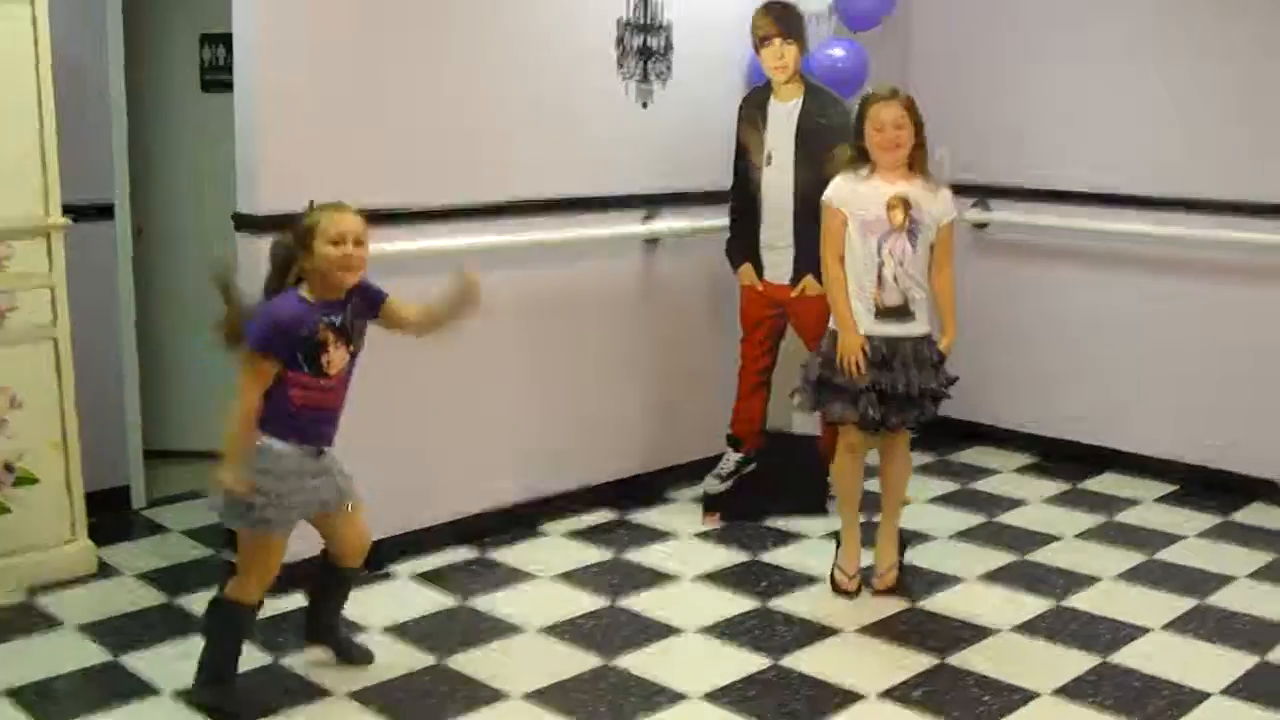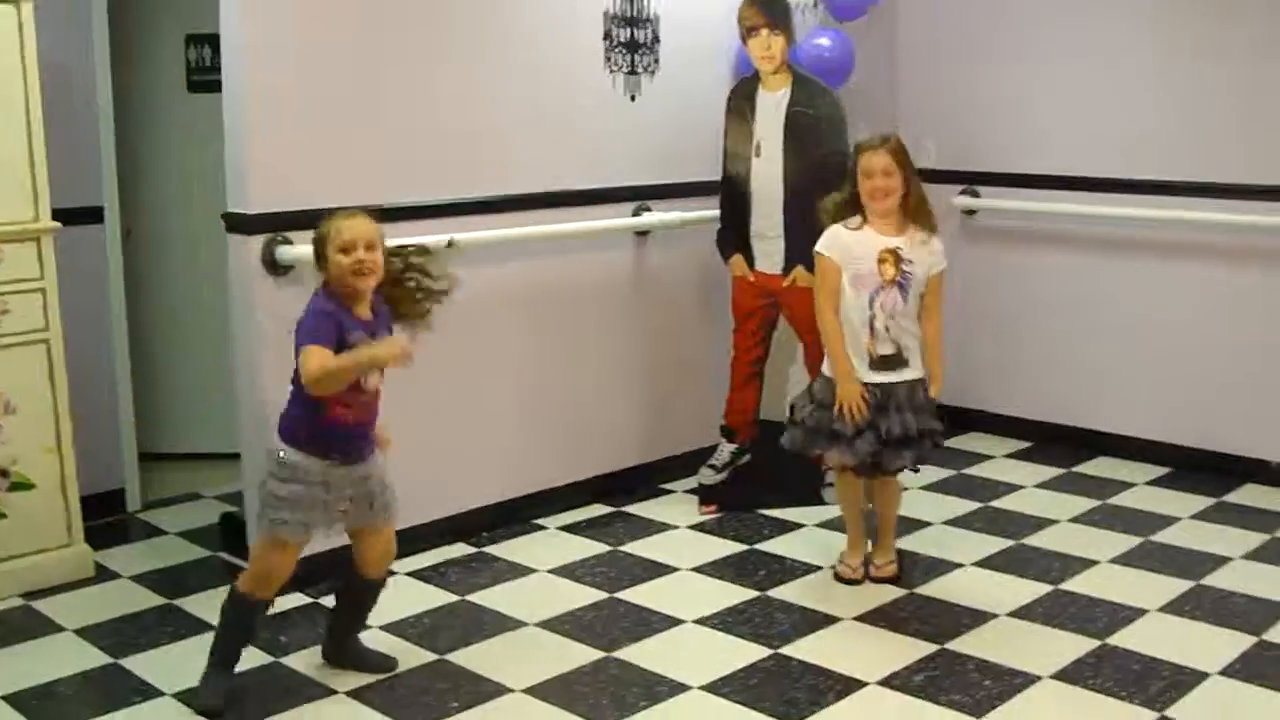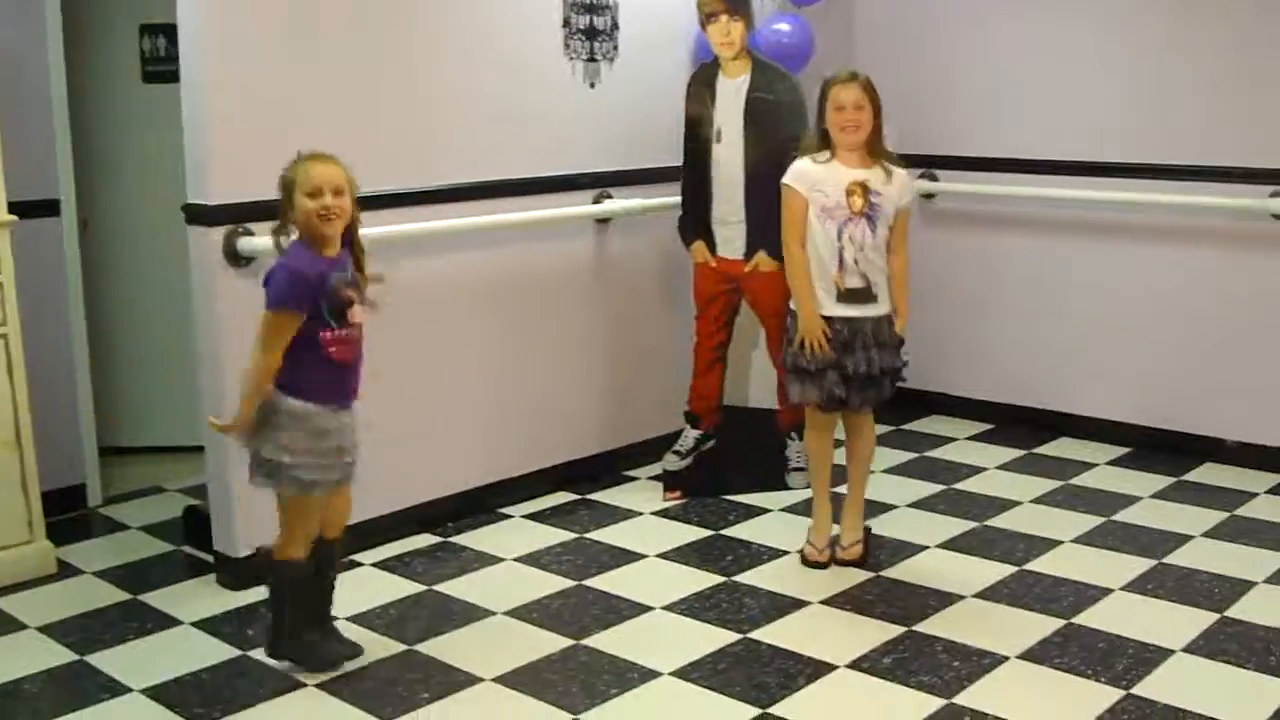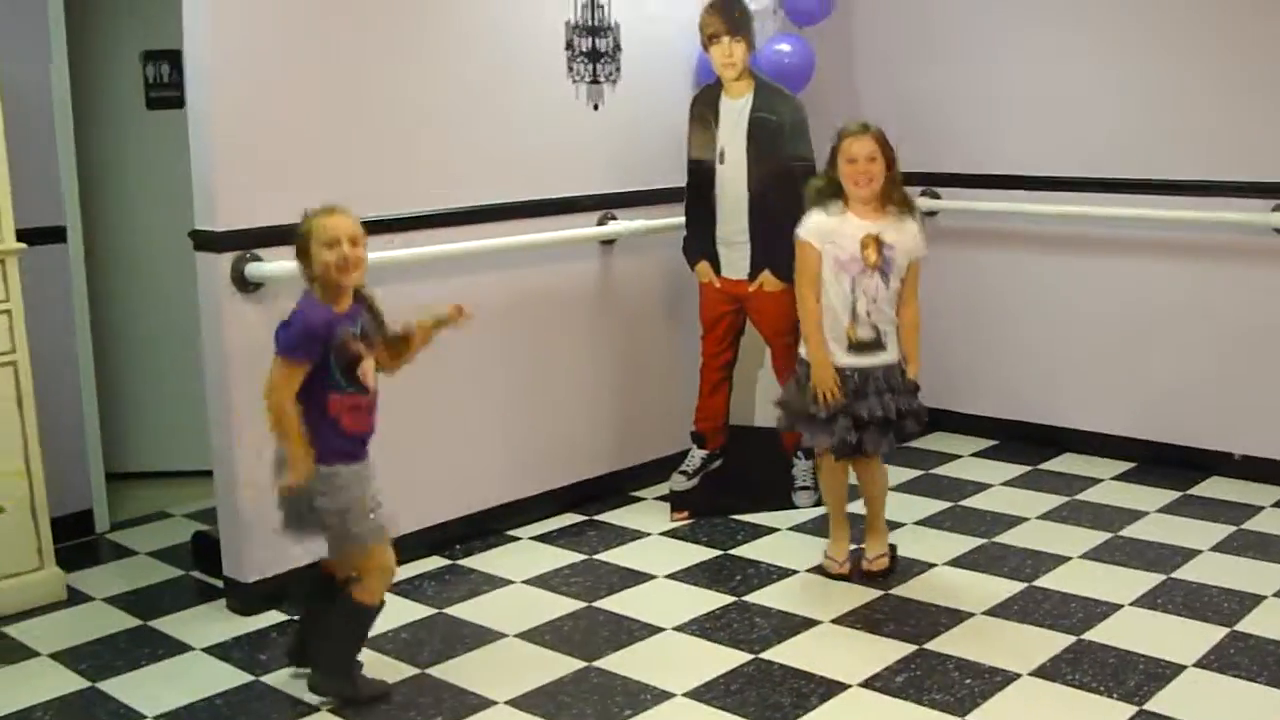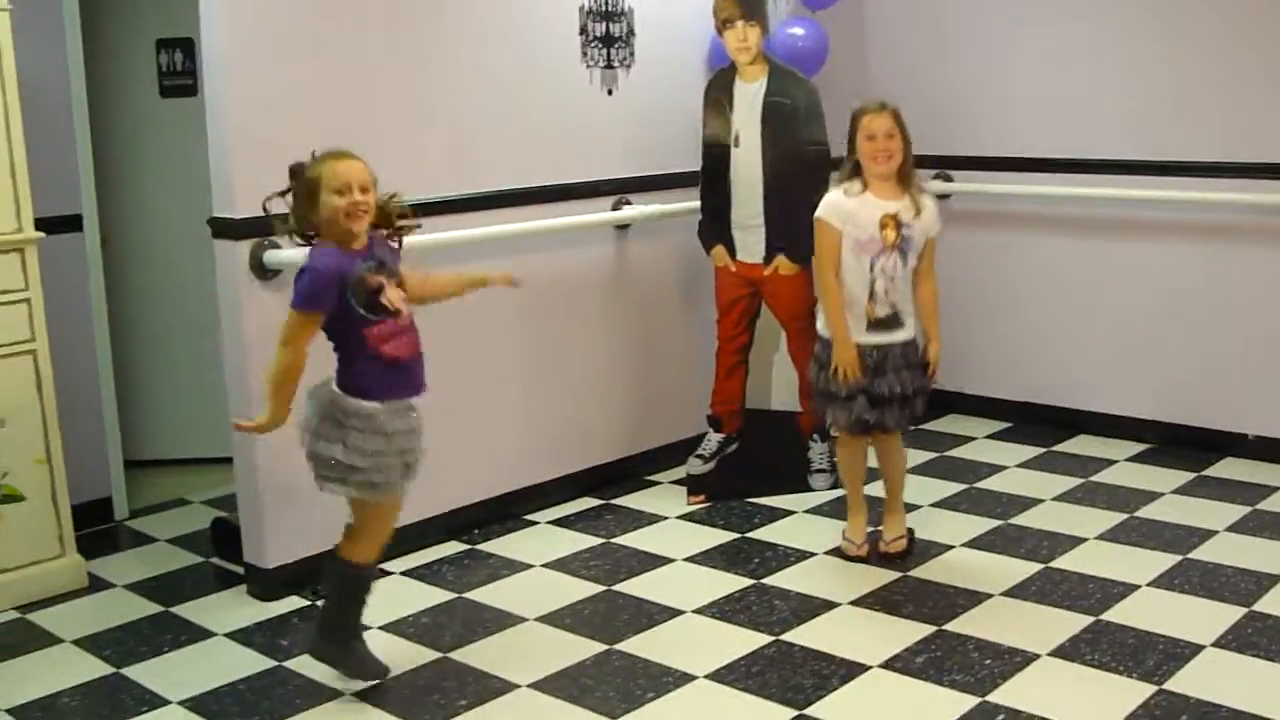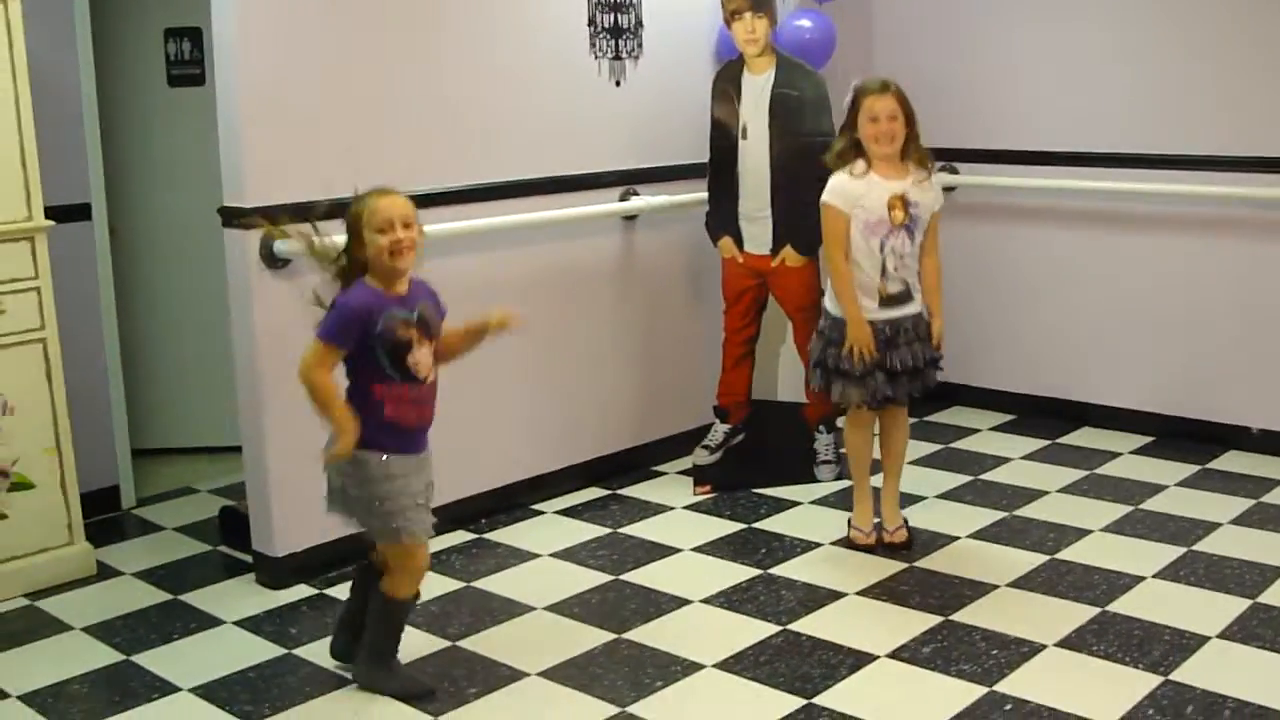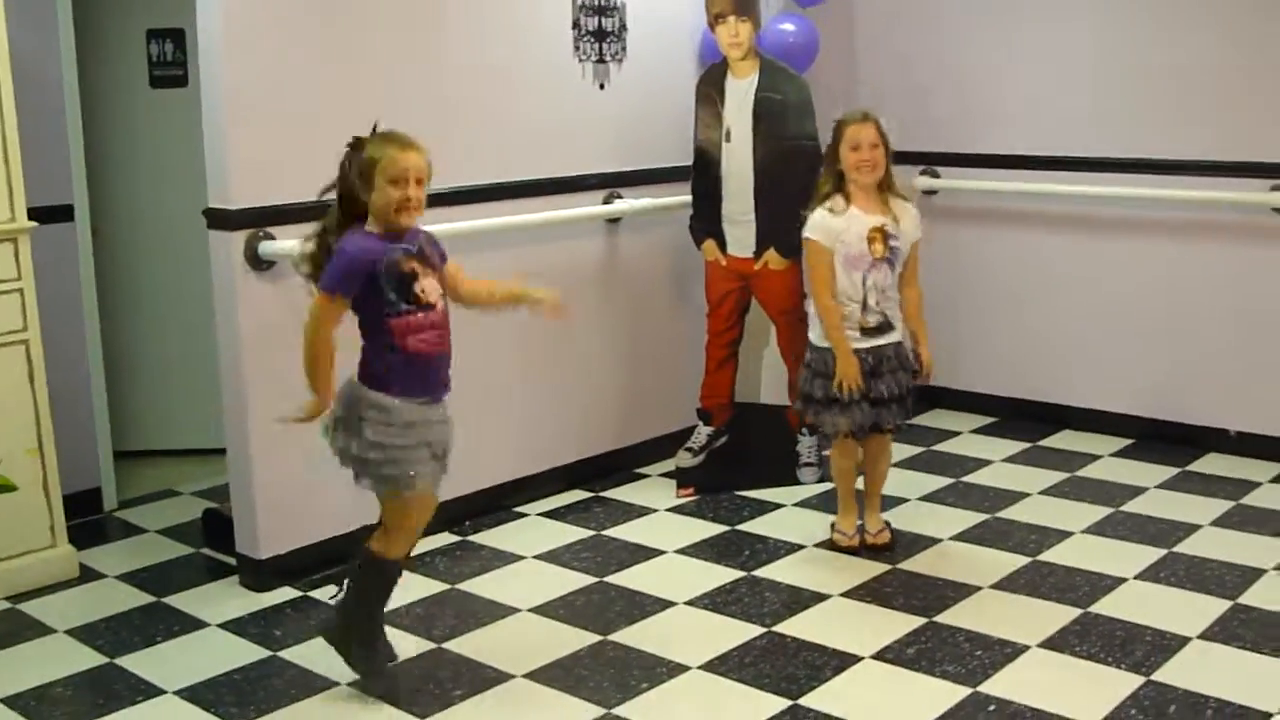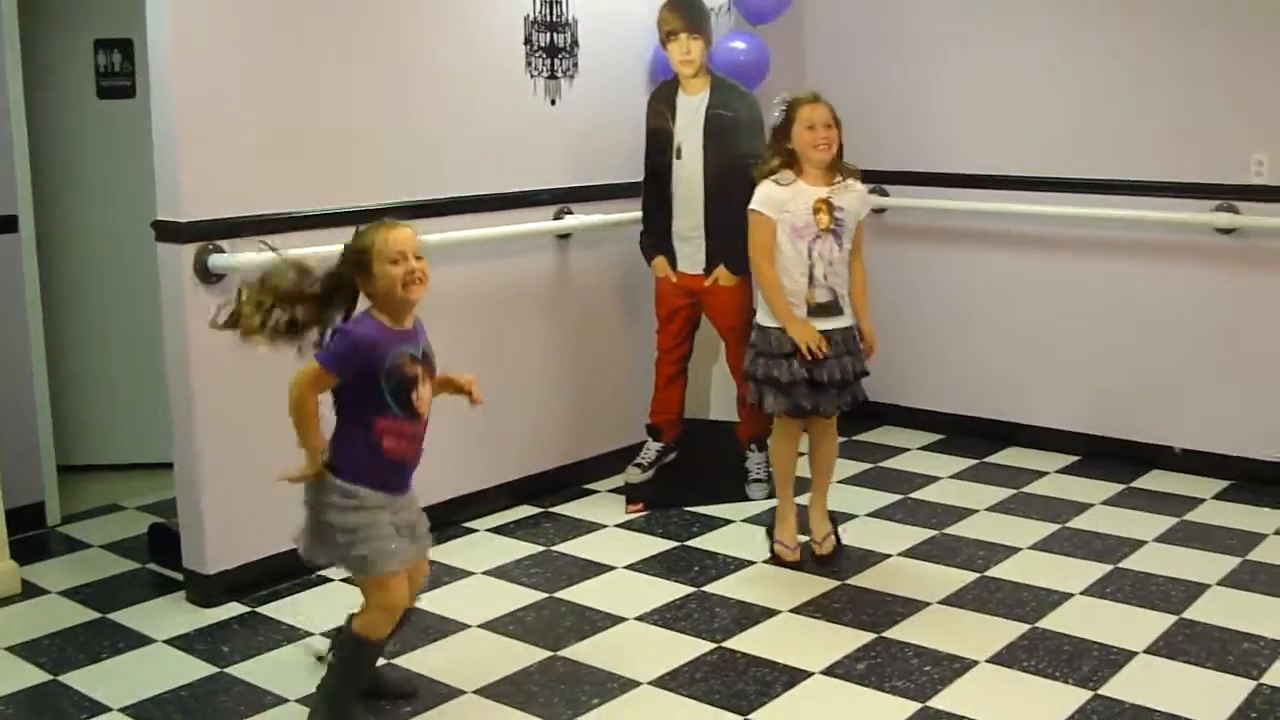
dt=0.2s
person 1, frame 1
left shoulder: (360, 298)
right shoulder: (283, 313)
left elbow: (417, 320)
right elbow: (250, 390)
left wrist: (458, 299)
right wrist: (232, 463)
left hip: (314, 453)
right hip: (274, 454)
left knee: (353, 545)
right knee: (258, 573)
left ankle: (324, 627)
right ankle: (215, 677)
person 1, frame 2
left shoulder: (381, 311)
right shoulder: (323, 316)
right elbow: (316, 378)
left wrist: (372, 427)
right wrist: (371, 354)
left hip: (357, 462)
right hip: (307, 461)
left knee: (378, 553)
right knee: (269, 572)
left ankle: (342, 643)
right ankle: (218, 669)
person 1, frame 3
left shoulder: (342, 259)
right shoulder: (296, 269)
right elbow: (270, 348)
left wrist: (353, 371)
right wrist: (246, 413)
left hip: (334, 411)
right hip: (299, 412)
left knee: (334, 520)
right knee: (300, 529)
left ankle: (311, 622)
right ankle: (287, 635)
person 1, frame 4
left shoulder: (359, 309)
right shoulder: (308, 322)
left elbow: (390, 355)
right elbow: (279, 395)
left wrist: (433, 325)
right wrist: (298, 462)
left hip: (347, 463)
right hip: (326, 470)
left knee: (349, 562)
right knee: (378, 569)
left ankle: (310, 645)
right ankle: (334, 671)
person 1, frame 5
left shoulder: (378, 249)
right shoulder: (325, 268)
left elbow: (413, 290)
right elbow: (292, 347)
left wrist: (477, 280)
right wrist: (276, 412)
left hip: (393, 407)
right hip: (365, 411)
left knee: (373, 521)
right knee: (375, 527)
left ankle: (338, 620)
right ankle: (337, 637)
person 1, frame 6
left shoulder: (424, 294)
right shoulder: (357, 304)
left elbow: (440, 348)
right elbow: (313, 369)
left wrist: (484, 327)
right wrist: (345, 426)
left hip: (408, 451)
right hip: (375, 456)
left knee: (393, 552)
right knee: (411, 561)
left ankle: (351, 640)
right ankle: (376, 660)
person 1, frame 7
left shoulder: (423, 243)
right shoulder: (356, 252)
left elbow: (466, 291)
right elbow: (319, 324)
left wrist: (525, 294)
right wrist: (323, 393)
left hip: (426, 403)
right hip: (387, 405)
left knee: (415, 514)
right knee: (407, 521)
left ankle: (360, 620)
right ankle: (354, 627)
person 1, frame 8
left shoulder: (413, 329)
right shoulder: (363, 336)
right elbow: (302, 390)
left wrist: (449, 382)
right wrist: (316, 455)
left hip: (391, 488)
right hip: (355, 493)
left knee: (413, 584)
right knee: (389, 599)
left ankle: (355, 673)
person 2, frame 1
left shoulder: (830, 112)
right shoulder: (752, 106)
right elbow: (741, 186)
left wrist: (824, 270)
right wrist: (739, 256)
left hip: (810, 272)
right hip: (760, 270)
right knee: (753, 364)
left ankle: (837, 460)
right ankle: (742, 450)
person 2, frame 2
left shoulder: (819, 101)
right shoulder: (740, 98)
left elbow: (837, 187)
right elbow: (730, 177)
left wrist: (817, 259)
right wrist: (730, 247)
left hip: (802, 262)
right hip: (750, 261)
left knee: (822, 360)
right knee: (746, 355)
right ankle: (736, 440)
person 2, frame 3
left shoulder: (779, 87)
right shoulder: (700, 85)
right elbow: (692, 165)
left wrist: (777, 246)
right wrist: (691, 233)
left hip: (763, 249)
right hip: (712, 247)
left knee: (785, 347)
right knee: (708, 342)
left ankle: (795, 436)
right ankle: (700, 427)
person 2, frame 4
left shoulder: (782, 107)
right shoulder: (703, 104)
left elbow: (802, 190)
right elbow: (696, 185)
left wrist: (783, 264)
right wrist: (696, 253)
left hip: (769, 268)
right hip: (716, 268)
left knee: (789, 364)
right knee: (714, 361)
left ankle: (801, 453)
right ankle: (706, 446)
person 2, frame 5
left shoulder: (797, 91)
right shoulder: (718, 89)
left elbow: (816, 175)
right elbow: (710, 168)
left wrist: (797, 248)
right wrist: (711, 238)
left hip: (782, 252)
right hip: (731, 251)
left knee: (805, 348)
right knee: (730, 345)
left ankle: (816, 438)
right ankle: (723, 429)
person 2, frame 6
left shoulder: (804, 83)
right shoulder: (725, 82)
left elbow: (823, 166)
right elbow: (718, 160)
left wrist: (804, 239)
right wrist: (719, 228)
left hip: (790, 243)
right hip: (739, 242)
left knee: (811, 339)
right knee: (737, 336)
left ankle: (823, 428)
right ankle: (729, 420)
person 2, frame 7
left shoulder: (788, 87)
right shoulder: (709, 85)
left elbow: (807, 170)
right elbow: (701, 163)
left wrist: (788, 243)
right wrist: (703, 232)
left hip: (773, 247)
right hip: (722, 245)
left knee: (794, 342)
right knee: (720, 339)
left ankle: (805, 431)
right ankle: (712, 423)
person 2, frame 8
left shoulder: (738, 104)
right shoulder: (660, 102)
left elbow: (755, 186)
right elbow: (652, 179)
left wrist: (737, 260)
right wrist: (653, 248)
left hip: (723, 263)
right hip: (672, 262)
left knee: (743, 359)
right knee: (670, 355)
left ankle: (754, 446)
right ankle: (661, 439)
person 3, frame 1
left shoulder: (936, 197)
right shoulder: (846, 188)
left elbow: (941, 270)
right elbow: (832, 263)
left wrist: (948, 331)
right wrist: (846, 328)
left hip: (911, 337)
right hip: (858, 337)
left knee: (897, 437)
right knee: (852, 437)
left ankle: (887, 540)
right ankle: (850, 540)
person 3, frame 2
left shoulder: (927, 244)
right shoulder: (838, 238)
left elbow: (930, 317)
right elbow: (826, 312)
left wrist: (935, 377)
right wrist: (845, 376)
left hip: (903, 380)
right hip: (849, 378)
left knee: (885, 473)
right knee: (848, 467)
left ankle: (884, 550)
right ankle: (855, 547)
person 3, frame 3
left shoulder: (894, 181)
right shoulder: (805, 172)
left elbow: (897, 254)
right elbow: (793, 247)
left wrist: (901, 315)
right wrist: (807, 312)
left hip: (871, 319)
right hip: (820, 317)
left knee: (860, 414)
right knee: (819, 413)
left ankle: (853, 517)
right ankle: (821, 516)
person 3, frame 4
left shoulder: (906, 229)
right shoulder: (819, 224)
left elbow: (907, 303)
right elbow: (807, 295)
left wrist: (912, 362)
right wrist: (819, 360)
left hip: (881, 364)
right hip: (831, 363)
left knee: (870, 456)
right knee: (833, 454)
left ankle: (876, 537)
right ankle: (839, 538)
person 3, frame 5
left shoulder: (922, 209)
right shoulder: (838, 203)
left elbow: (924, 280)
right elbow: (827, 277)
left wrist: (932, 338)
right wrist: (842, 341)
left hip: (898, 343)
right hip: (847, 341)
left knee: (889, 433)
right knee: (851, 432)
left ankle: (895, 517)
right ankle: (856, 518)
person 3, frame 6
left shoulder: (925, 184)
right shoulder: (844, 185)
left elbow: (928, 256)
right elbow: (836, 258)
left wrist: (936, 313)
right wrist: (855, 320)
left hip: (905, 317)
right hip: (854, 319)
left knee: (896, 407)
right knee: (861, 409)
left ankle: (891, 503)
right ankle: (862, 505)
person 3, frame 7
left shoulder: (905, 214)
right shoulder: (826, 218)
left elbow: (909, 285)
right elbow: (821, 292)
left wrist: (921, 341)
right wrist: (842, 352)
left hip: (887, 344)
right hip: (837, 347)
left knee: (880, 434)
right knee: (846, 435)
left ankle: (873, 512)
right ankle: (846, 514)
person 3, frame 8
left shoulder: (853, 193)
right shoulder: (772, 193)
left elbow: (854, 262)
right elbow: (761, 265)
left wrist: (864, 320)
right wrist: (793, 323)
left hip: (835, 328)
right hip: (783, 329)
left knee: (826, 420)
right knee: (788, 419)
left ankle: (819, 511)
right ankle: (784, 515)
